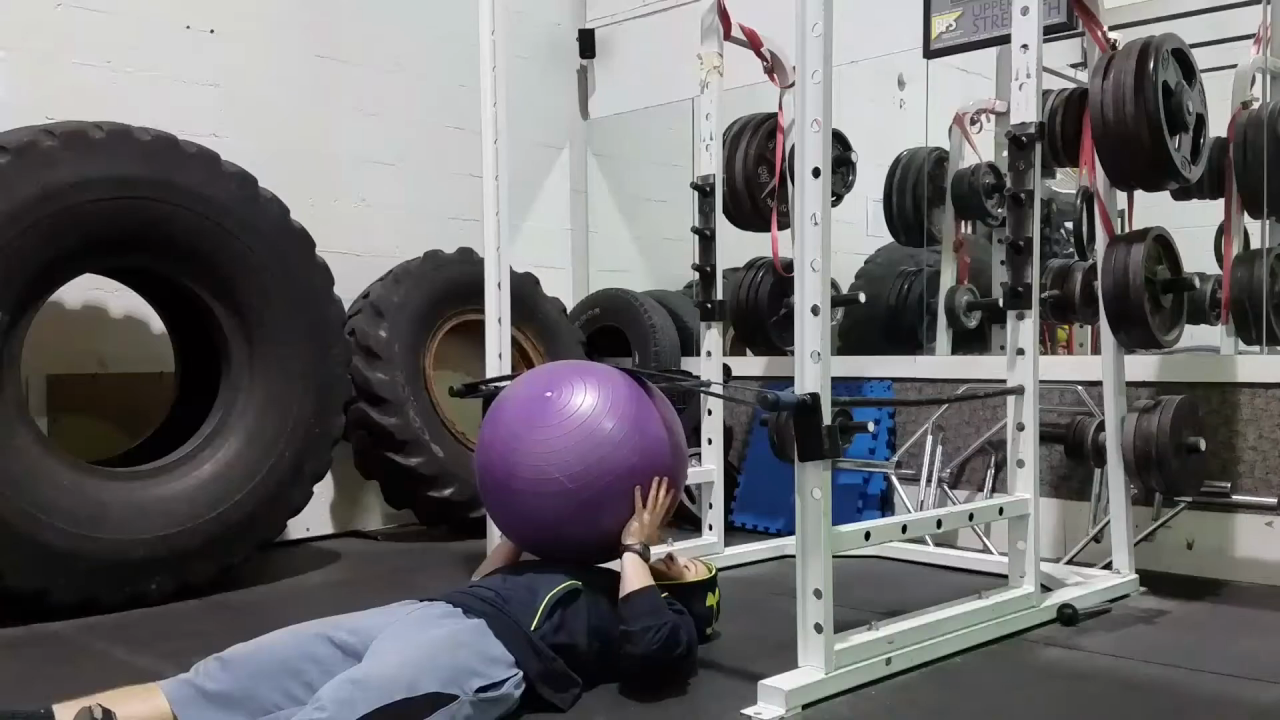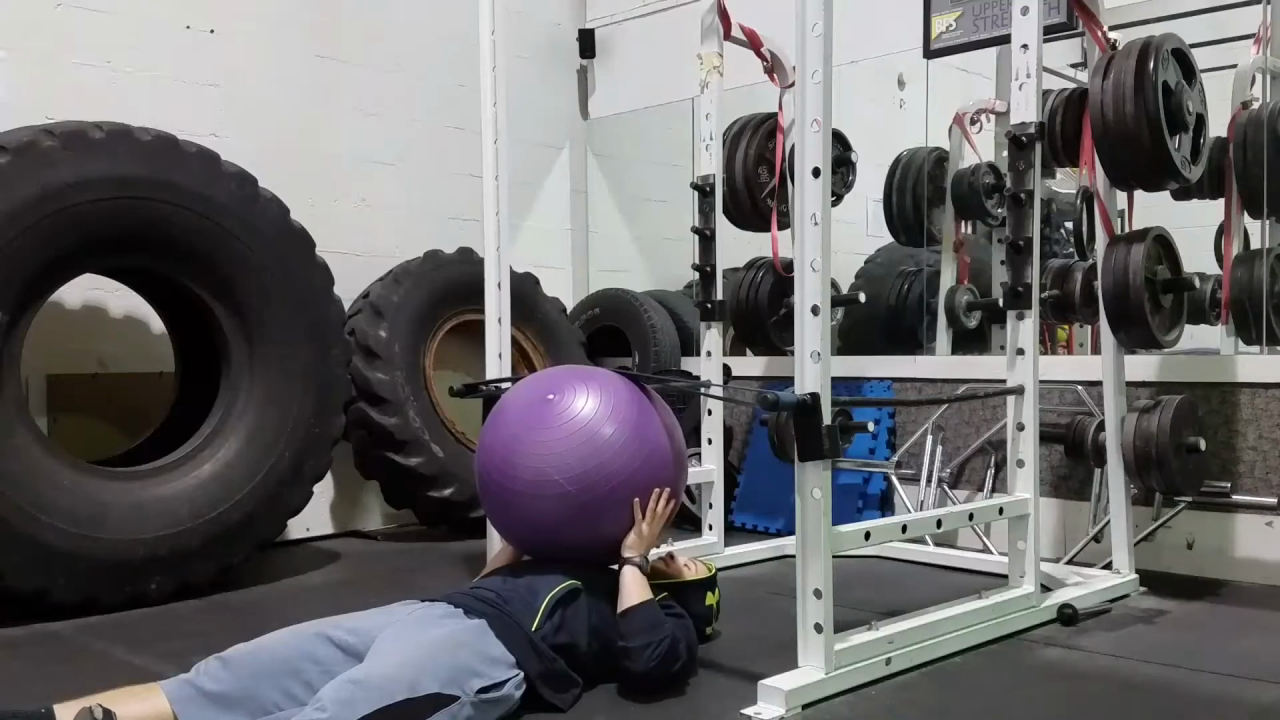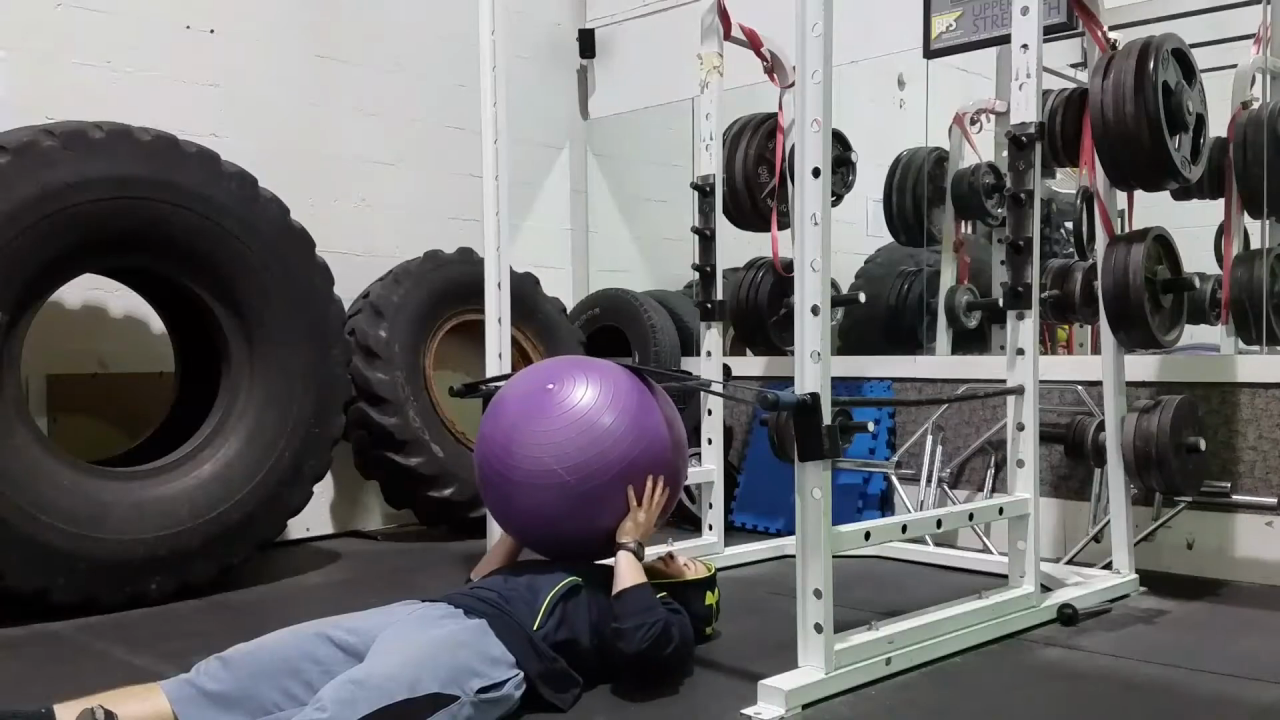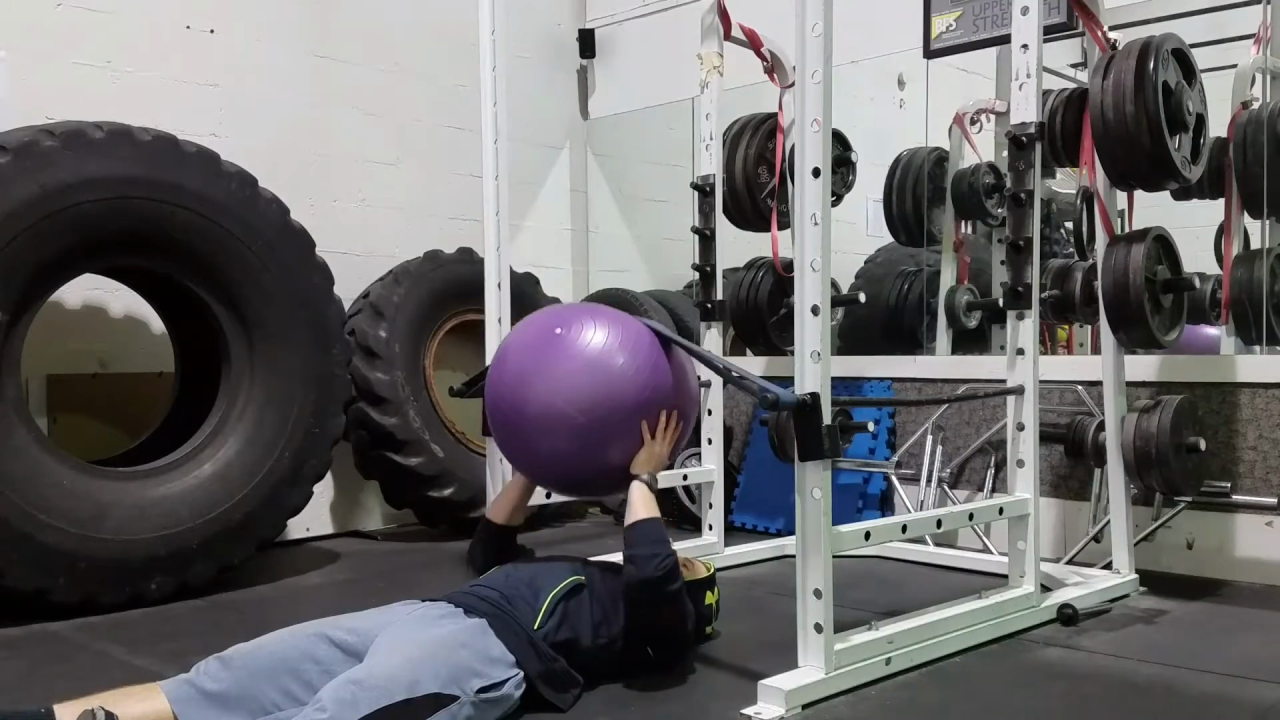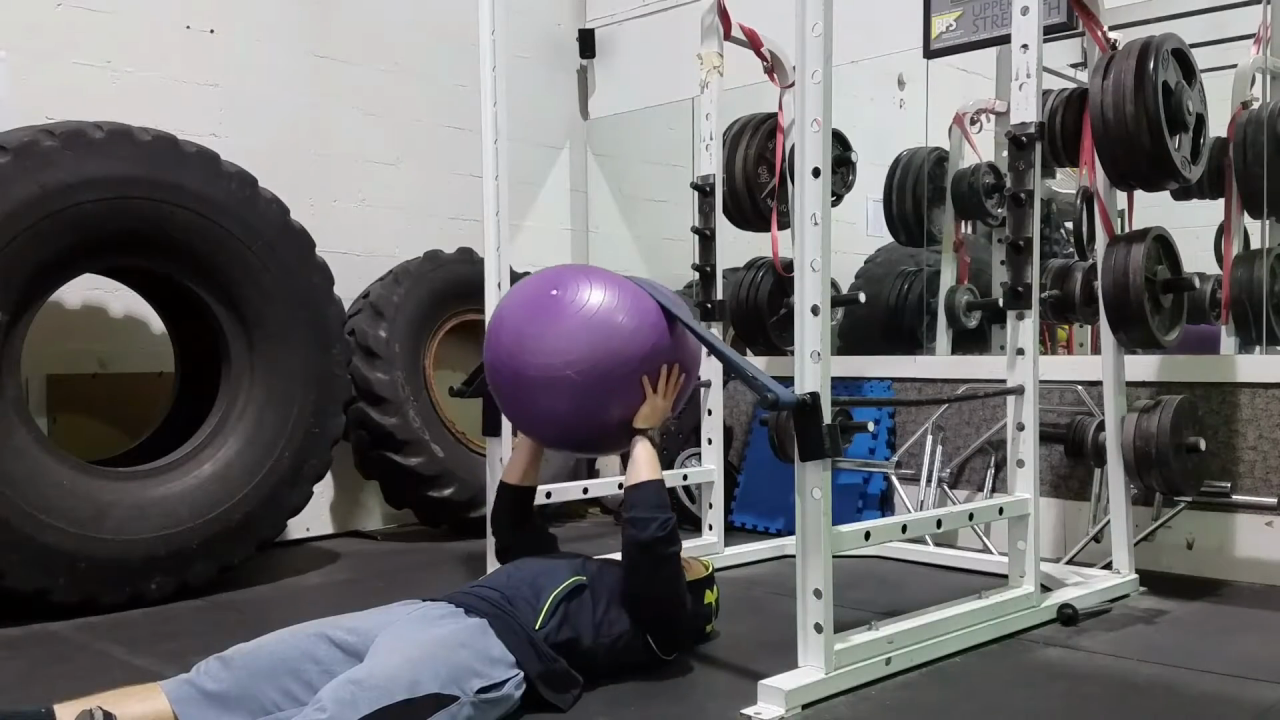
dt=0.4s
person 1, frame 1
left shoulder: (673, 631)
right shoulder: (589, 579)
left elbow: (644, 645)
right elbow: (485, 584)
left wrist: (635, 546)
left hip: (491, 653)
right hip: (423, 614)
person 1, frame 2
left shoulder: (672, 629)
right shoulder: (591, 579)
left elbow: (644, 660)
left wrist: (635, 555)
left hip: (492, 653)
right hip: (426, 613)
person 1, frame 3
left shoulder: (669, 631)
right shoulder: (580, 578)
left elbow: (635, 640)
right elbow: (477, 588)
left wrist: (630, 542)
left hip: (492, 653)
right hip: (421, 616)
person 1, frame 4
left shoulder: (664, 625)
right shoulder: (579, 578)
left elbow: (651, 573)
right elbow: (488, 551)
left wrist: (642, 478)
left hip: (491, 650)
right hip: (421, 614)
person 1, frame 5
left shoulder: (661, 620)
right shoulder: (575, 574)
left elbow: (651, 537)
right elbow: (512, 519)
left wrist: (644, 433)
left hip: (489, 651)
right hip: (422, 615)
